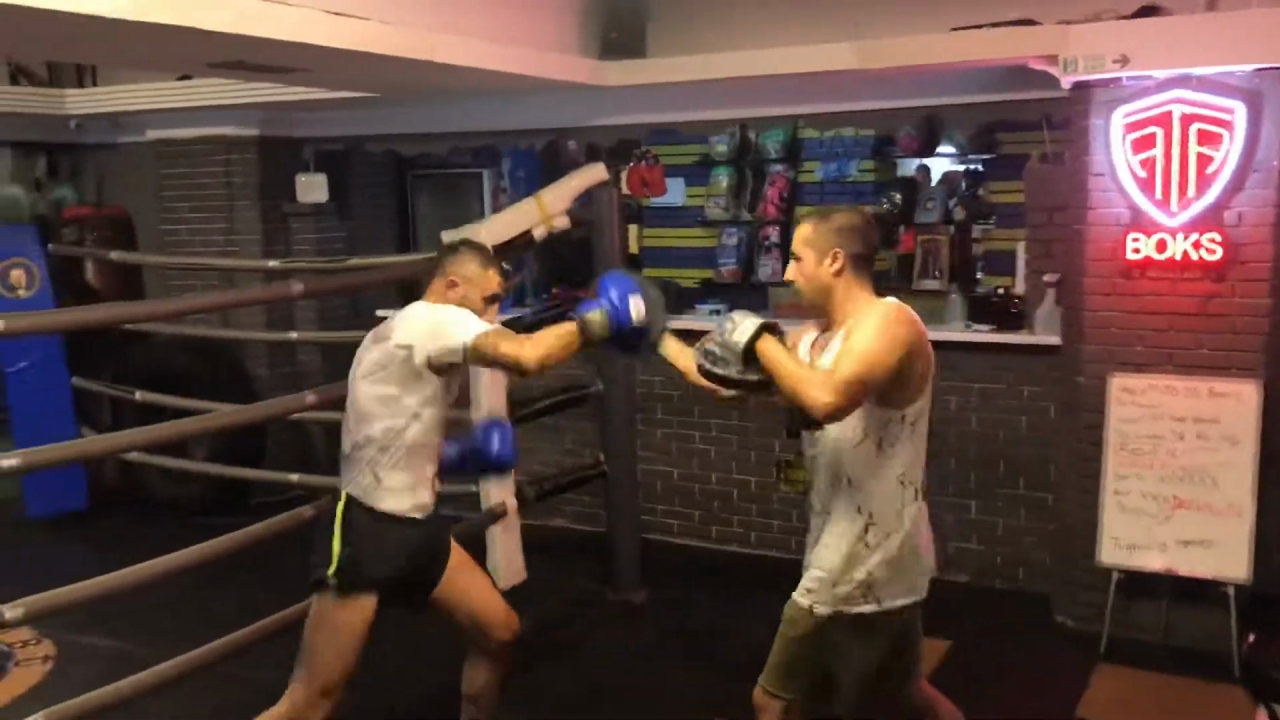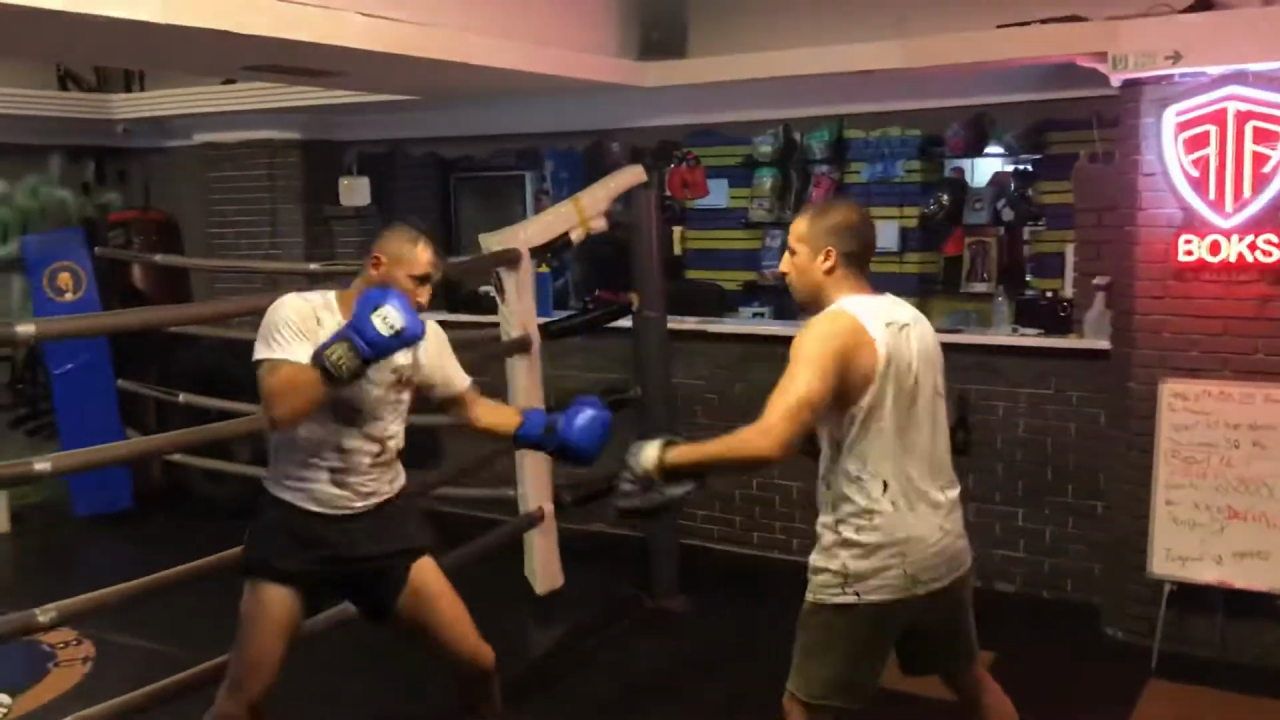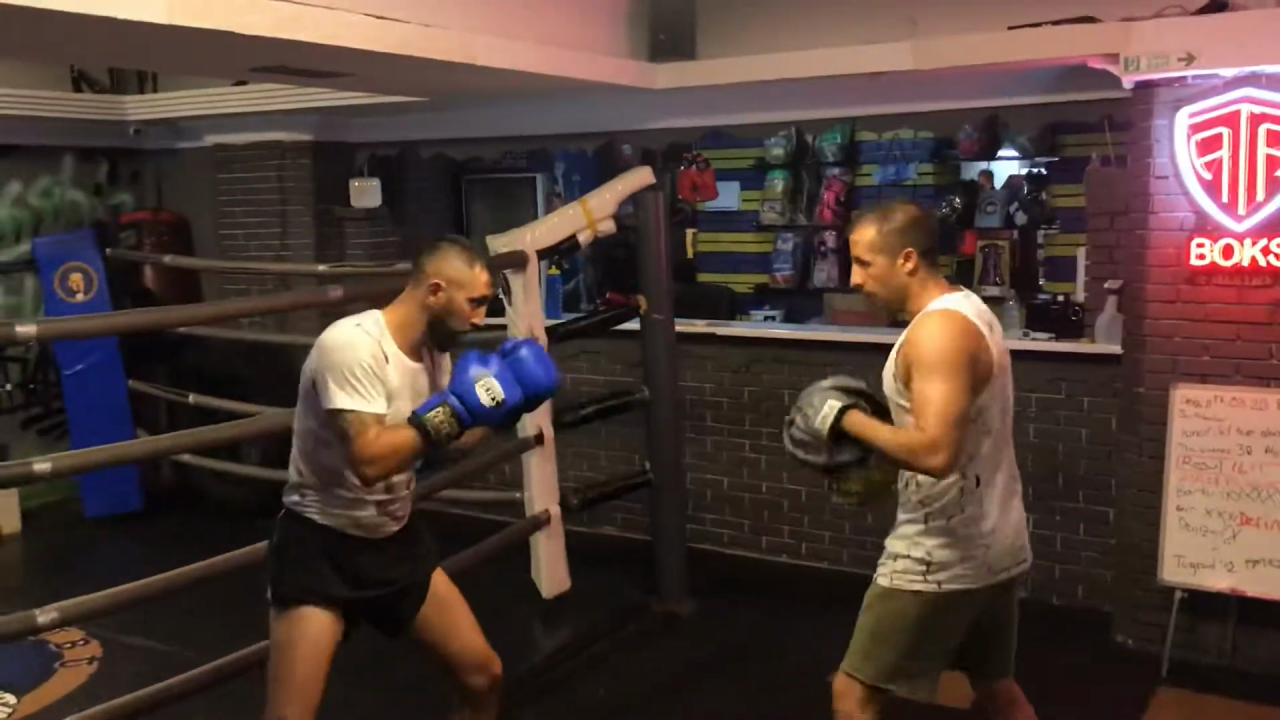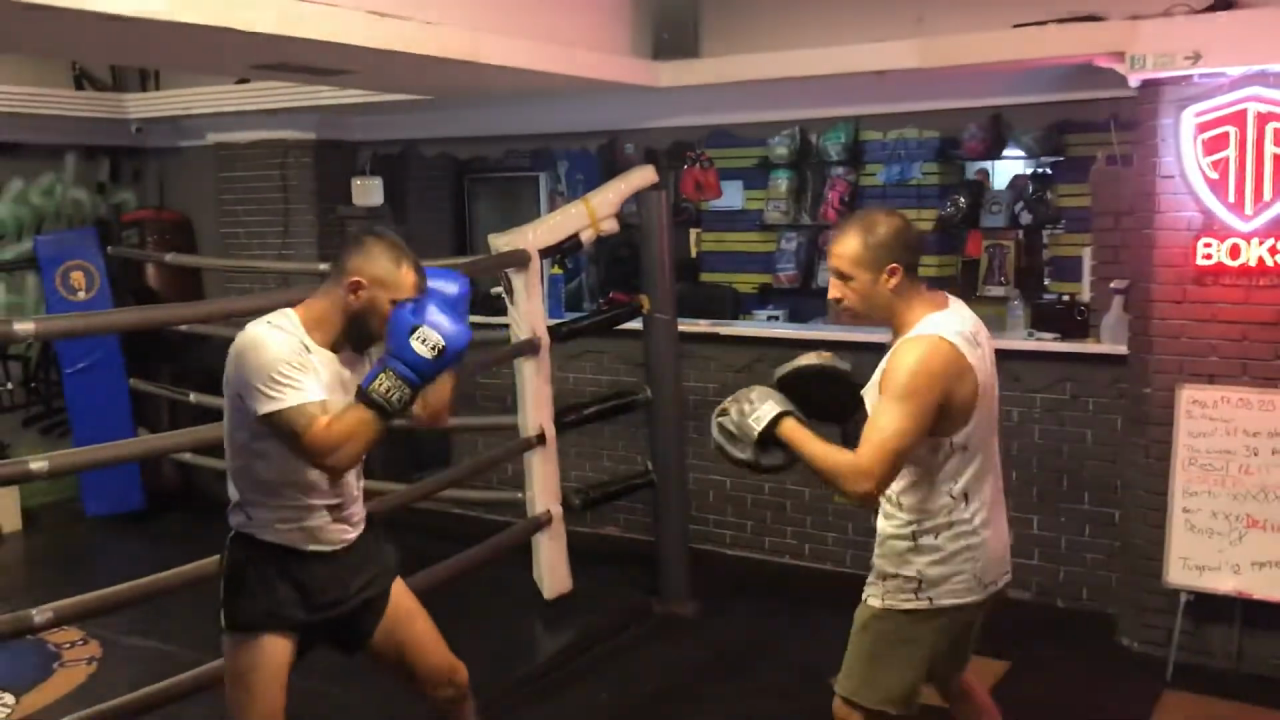
dt=0.4s
person 1, frame 1
left shoulder: (887, 322)
right shoulder: (823, 340)
left elbow: (827, 400)
right elbow: (731, 386)
left wrist: (756, 339)
left hip: (864, 563)
right hip: (880, 554)
person 1, frame 2
left shoulder: (832, 331)
right shoulder: (911, 320)
left elbow: (768, 442)
left wrist: (665, 458)
right wrist: (827, 416)
left hip: (869, 562)
right hip: (941, 545)
right knee: (968, 676)
person 1, frame 3
left shoulder: (936, 330)
right shoulder: (968, 308)
left elbow: (935, 452)
left wrist: (846, 418)
right wrist: (864, 418)
left hip: (942, 555)
right hip: (997, 543)
person 1, frame 4
left shoulder: (924, 355)
right shoulder: (949, 311)
left elbow: (865, 477)
left wrist: (779, 420)
left hip: (929, 569)
right hip: (968, 553)
right knee: (948, 677)
person 2, frame 1
left shoulder: (413, 332)
right shoulder: (428, 322)
right elbow: (524, 358)
left wrist: (461, 455)
right wrist: (603, 317)
left hip: (411, 521)
right hip: (367, 528)
left knee: (500, 630)
person 2, frame 2
left shoulder: (422, 336)
right shoulder: (296, 313)
left elbow: (471, 408)
right elbow: (281, 408)
left wrist: (547, 430)
right wrist: (355, 346)
left hip: (383, 517)
right hip: (297, 522)
left knee: (477, 659)
person 2, frame 3
left shoulder: (435, 351)
right shoulder: (350, 344)
left elbow: (445, 442)
right elbow: (370, 461)
left wrist: (504, 407)
right wrist: (456, 408)
left hip: (395, 540)
right hip: (320, 545)
left knee: (483, 674)
person 2, frame 4
left shoulder: (365, 339)
right shoulder: (266, 344)
left elbow: (430, 414)
right elbow: (331, 451)
left wrist: (440, 336)
right wrist: (401, 370)
left hip: (354, 552)
right hip: (272, 565)
